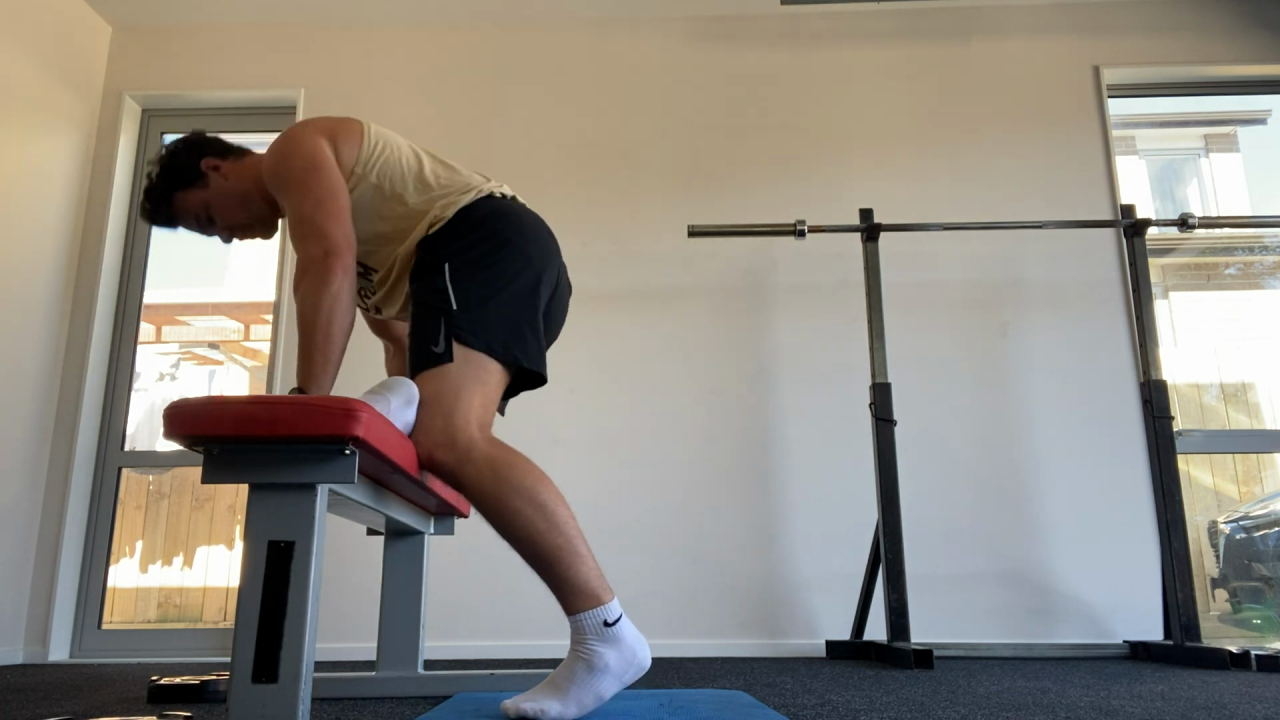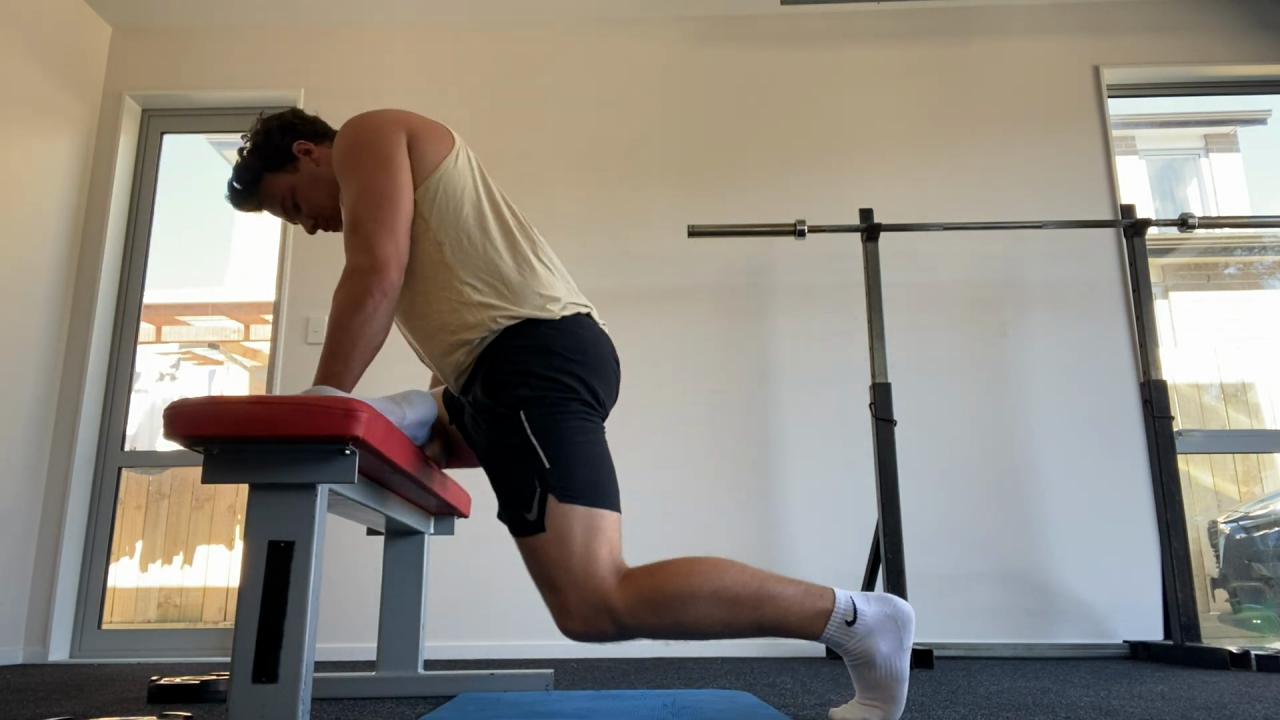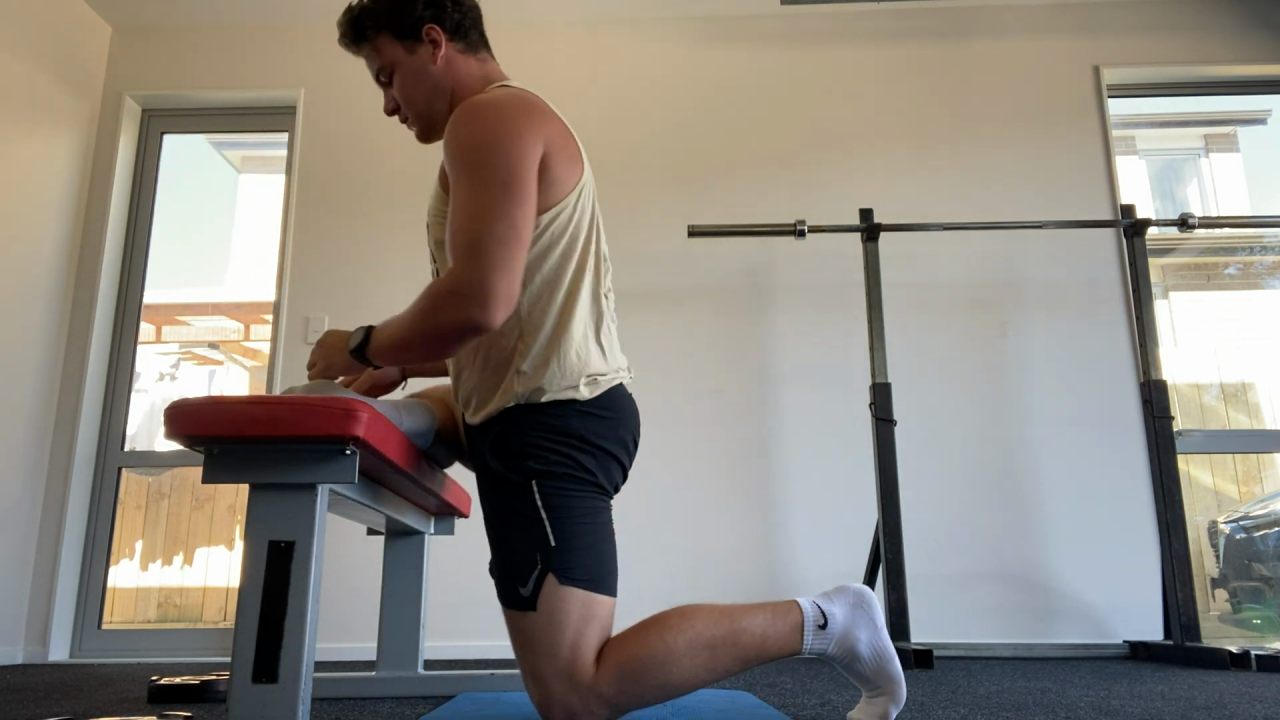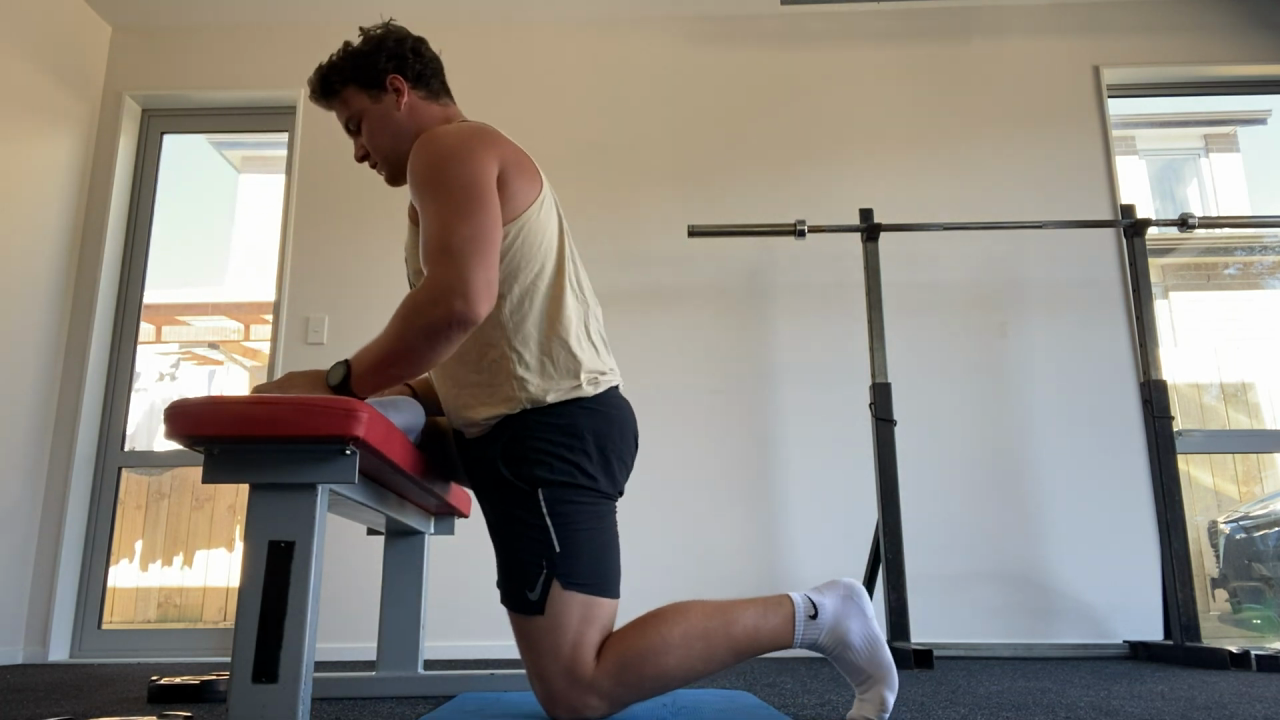
dt=1s
person 1, frame 1
left shoulder: (296, 149)
right shoulder: (329, 196)
left elbow: (328, 263)
right elbow: (395, 327)
left wrist: (305, 403)
right wrist: (400, 424)
left hip: (483, 244)
right hip: (517, 259)
left knee: (447, 441)
left ankle: (607, 636)
person 1, frame 2
left shoulder: (369, 135)
right shoulder: (405, 182)
left elbow: (374, 276)
right elbow: (459, 317)
right wrist: (418, 430)
left hip: (535, 359)
right hip: (514, 365)
left knee: (594, 606)
right knee: (422, 437)
left ankle: (856, 620)
person 1, frame 3
left shoulder: (490, 118)
right shoulder: (513, 122)
left elbow: (478, 303)
left wrist: (361, 350)
right wrist: (383, 362)
left hip: (550, 425)
right hip: (551, 413)
left ankle: (820, 622)
person 1, frame 4
left shoulder: (449, 147)
right shoulder: (479, 162)
left elbow: (459, 302)
left wrist: (342, 383)
right wrist: (395, 396)
left hip: (550, 430)
right hip: (549, 425)
left ankle: (813, 615)
